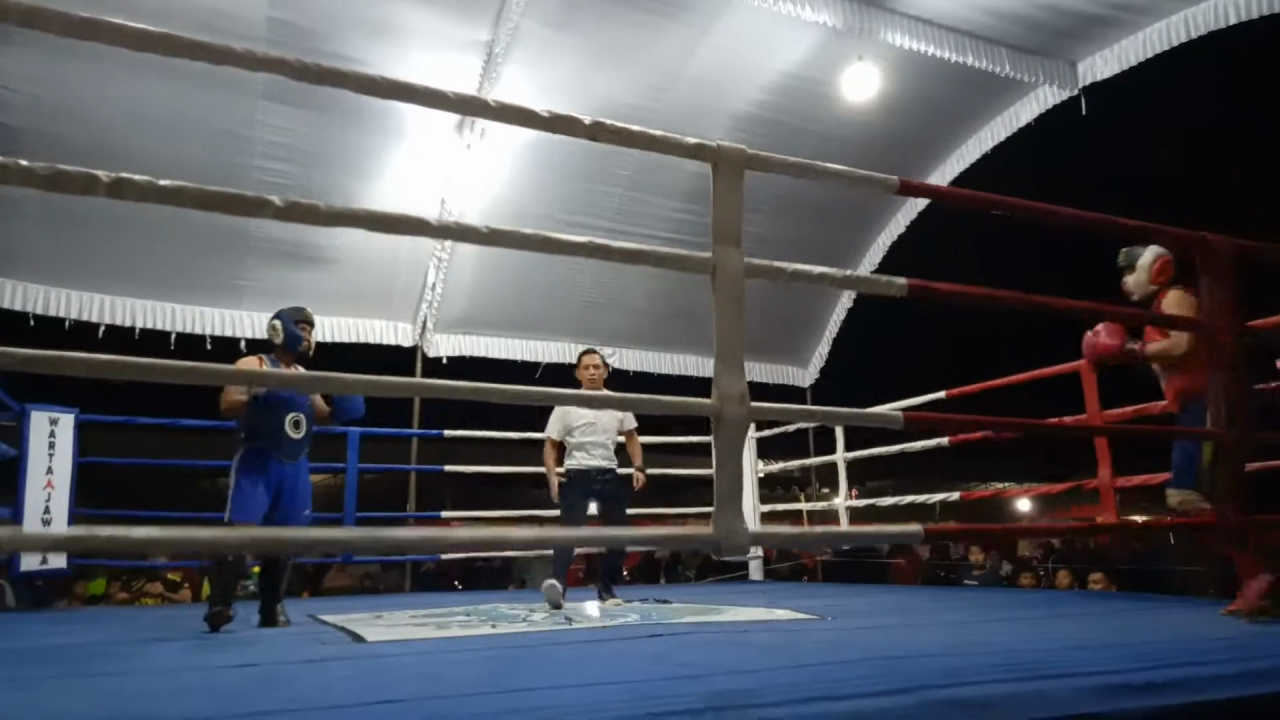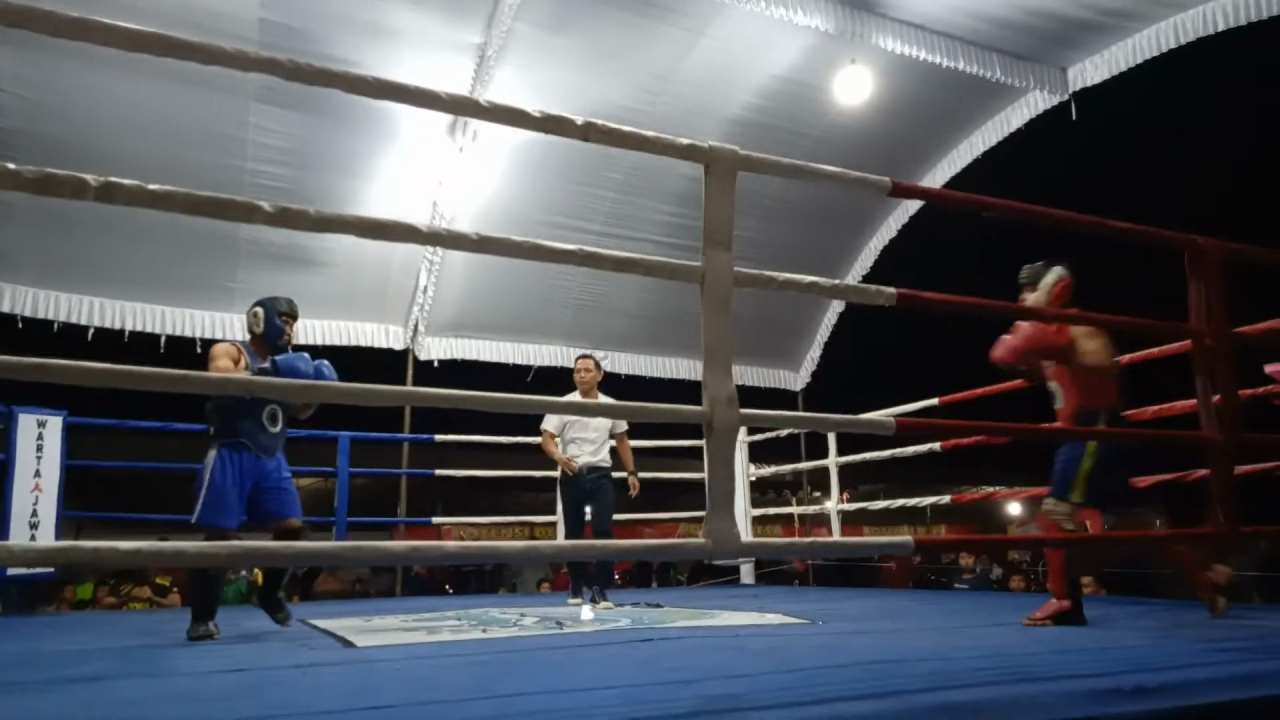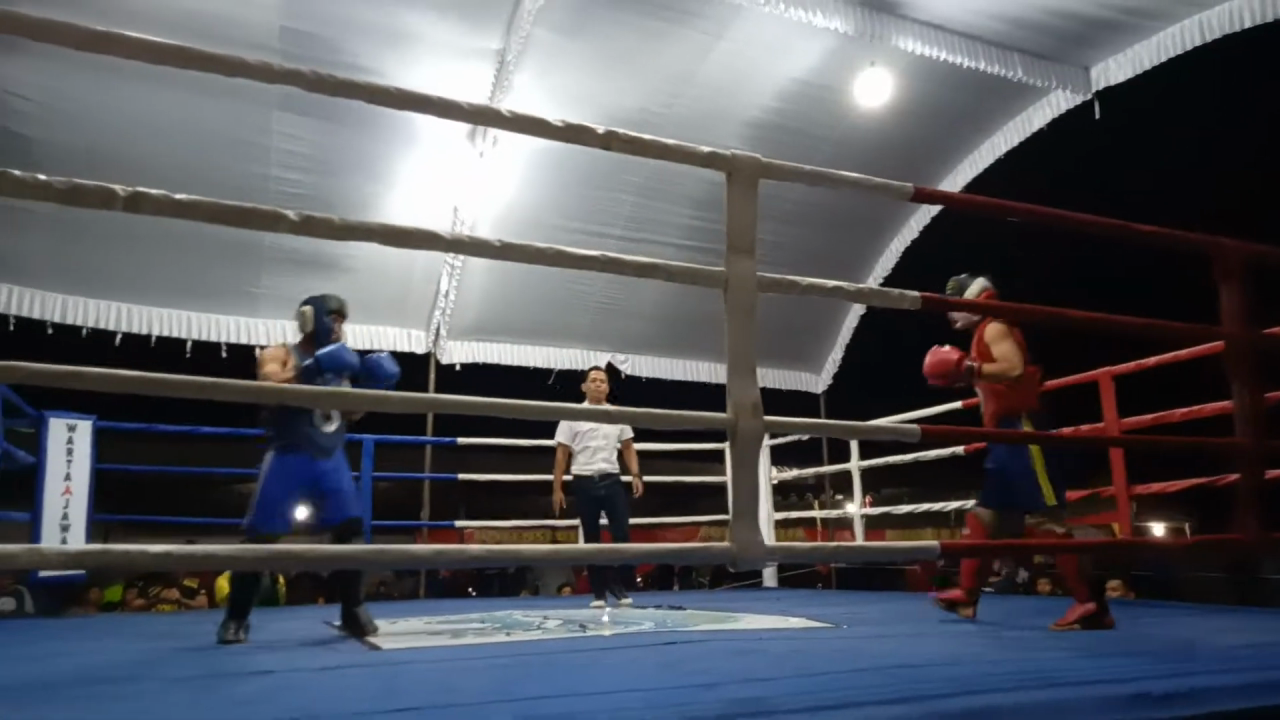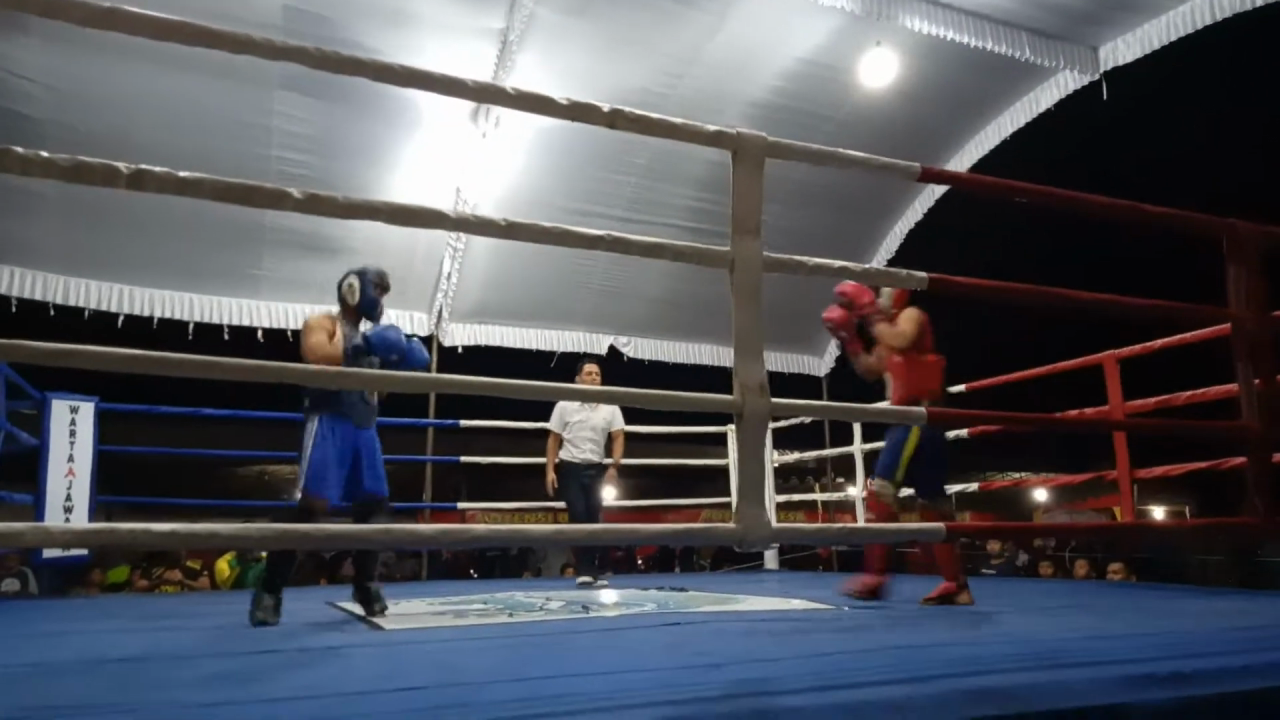
dt=0.4s
person 1, frame 1
right shoulder: (252, 365)
left elbow: (320, 414)
right elbow: (227, 405)
left wrist: (340, 409)
right wrist: (263, 396)
left hip: (294, 464)
right hip: (257, 461)
right knee: (241, 528)
left ankle: (271, 607)
right ankle: (219, 605)
person 1, frame 2
left shoulder: (281, 362)
right shoulder: (228, 352)
left elbow: (299, 412)
right wrist: (268, 372)
left hip: (271, 459)
right hip: (232, 456)
left knee: (292, 527)
right knee: (219, 536)
left ankle: (271, 594)
right ankle: (203, 618)
person 1, frame 3
left shoulder: (336, 363)
right shoulder: (279, 355)
right elbow: (269, 387)
left wrist: (371, 386)
right wrist: (311, 371)
left hip: (331, 460)
right hip: (289, 459)
left knee: (350, 529)
right knee: (265, 537)
left ankle: (354, 612)
right ankle: (235, 620)
person 1, frame 4
left shoulder: (364, 336)
right shoulder: (324, 323)
left elbow: (374, 386)
right elbow: (314, 356)
left wrist: (400, 367)
right wrist: (362, 349)
left hip: (363, 430)
right hip: (329, 425)
left knee: (373, 504)
right knee: (313, 505)
left ankle: (366, 584)
right ankle: (268, 592)
person 2, frame 1
left shoulder: (1174, 298)
right shoulder: (1160, 311)
left elbow: (1185, 345)
left wrist: (1132, 350)
left hip: (1205, 409)
right hip: (1193, 411)
left knee: (1186, 496)
person 2, frame 2
left shoulder: (1077, 324)
right shoulder: (1052, 328)
left elbow: (1107, 363)
left wrist: (1059, 352)
right wrist: (1028, 364)
left hip: (1096, 427)
right hip: (1082, 430)
left knee: (1058, 509)
left ankle: (1065, 601)
person 2, frame 3
left shoulder: (994, 330)
right shoulder: (981, 335)
left elbow: (1014, 368)
left wrist: (969, 368)
right wrist: (960, 376)
left hip: (1020, 432)
right hip: (1004, 437)
left knee: (1043, 520)
right knee: (982, 517)
left ankle: (1090, 604)
right ankle: (965, 595)
person 2, frame 4
left shoulder: (912, 316)
right shoulder: (886, 332)
left elbow: (898, 343)
right elbow: (869, 371)
left wrist: (868, 316)
right wrist: (847, 338)
right hip: (909, 420)
left knee: (882, 490)
right knee: (931, 504)
left ankle: (875, 575)
right ankle: (955, 584)
person 3, frame 1
right shoulder: (566, 407)
left elbow: (631, 438)
right elbow: (551, 445)
left wrist: (639, 468)
right wrist: (551, 475)
left hip: (609, 476)
right hip: (576, 477)
right knee: (569, 527)
left ankle: (606, 587)
right ankle: (557, 583)
person 3, frame 2
left shoulder: (612, 406)
left elbow: (622, 441)
right elbow: (547, 439)
left wrist: (632, 473)
right wrist: (559, 456)
left hip: (601, 474)
right hip: (572, 476)
left knee: (603, 530)
right knee: (574, 533)
left ankle: (600, 592)
right ankle: (577, 588)
person 3, frame 3
right shoulder: (573, 417)
left elbow: (628, 448)
right elbow: (562, 454)
left wrist: (636, 475)
right wrist: (557, 488)
left hip: (612, 481)
right hip: (584, 482)
left knee: (622, 534)
right knee: (592, 539)
left ankle: (616, 585)
right ankle: (599, 593)
person 3, frame 4
left shoulder: (610, 408)
right shoulder: (564, 406)
left elbow: (618, 438)
right elbow: (554, 440)
left wrist: (615, 465)
right wrist: (550, 470)
left hip: (596, 470)
right hip: (569, 468)
left knee: (593, 521)
right knee: (577, 517)
left ankle: (591, 571)
right ankle: (582, 570)
